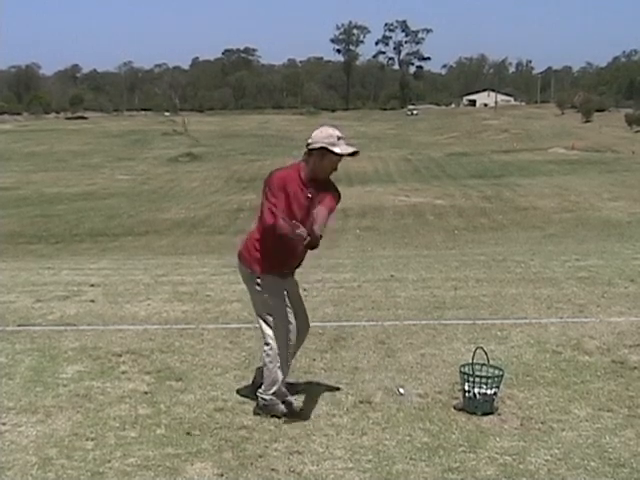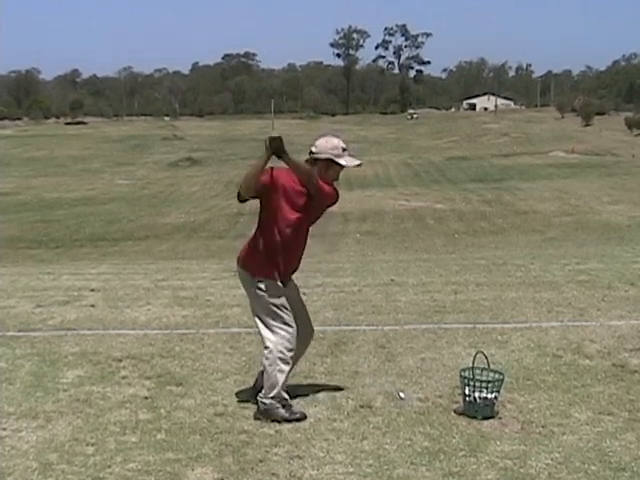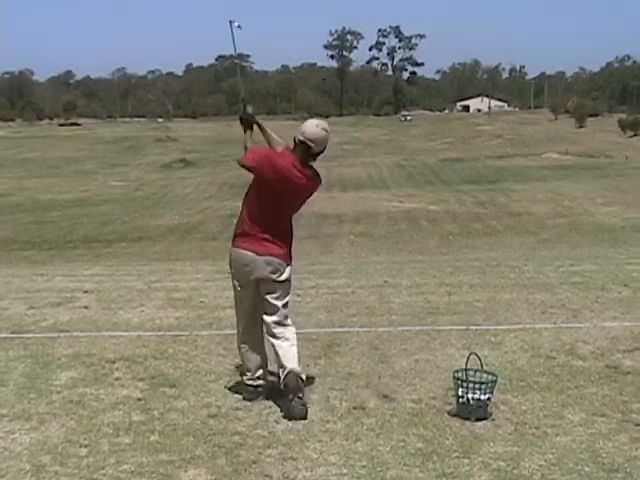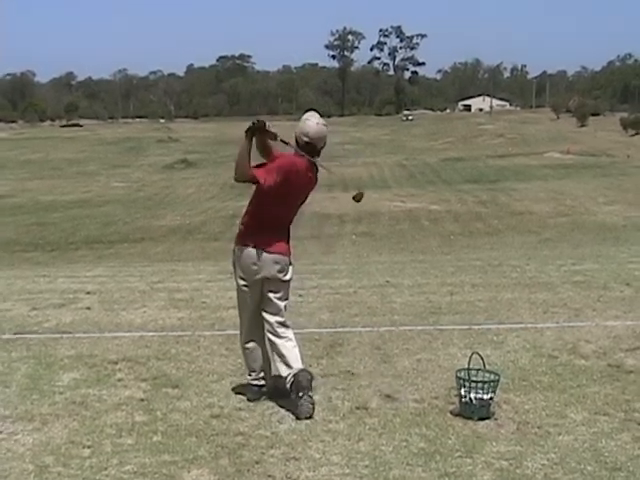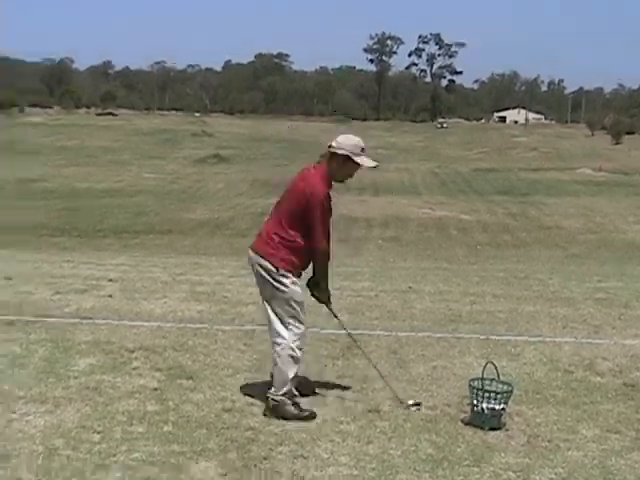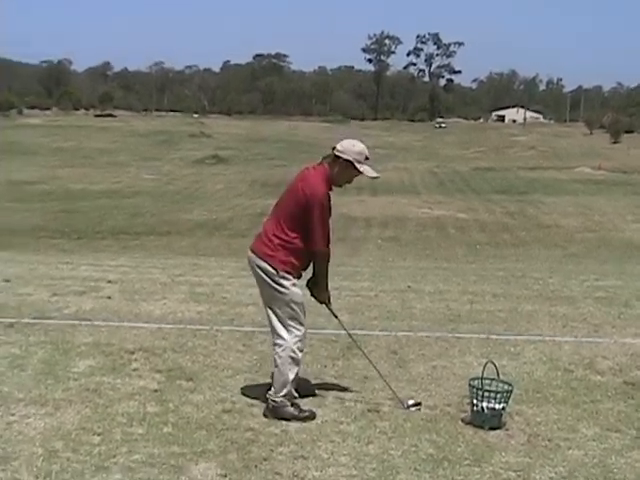
dt=0.5s
person 1, frame 1
left shoulder: (328, 189)
right shoulder: (280, 178)
left elbow: (321, 214)
right elbow: (273, 222)
left wrist: (315, 233)
right wrist: (294, 232)
left hip: (283, 269)
right hip: (260, 264)
left knee: (298, 327)
right knee: (281, 330)
left ankle: (265, 379)
right ankle: (269, 398)
person 1, frame 2
left shoulder: (329, 193)
right shoulder: (276, 176)
left elbow: (310, 184)
right elbow: (244, 192)
left wrist: (285, 157)
right wrist: (267, 157)
left hip: (281, 273)
right hip: (259, 271)
left knee: (303, 332)
right knee: (281, 335)
left ankle: (266, 383)
right ankle: (270, 402)
person 1, frame 3
left shoulder: (270, 160)
right shoulder: (311, 181)
left elbow: (245, 158)
left wrist: (251, 126)
right wrist: (259, 125)
left hip: (242, 253)
right hip: (275, 259)
left knee: (248, 324)
right knee: (280, 324)
left ankle: (254, 381)
right ankle: (290, 377)
person 1, frame 4
left shoulder: (290, 165)
right shoulder: (310, 172)
left elbow: (242, 175)
right elbow: (269, 158)
left wrist: (249, 137)
right wrist: (261, 137)
left hip: (250, 251)
right hip: (278, 255)
left knee: (250, 323)
right knee: (277, 323)
left ankle: (257, 381)
right ankle: (295, 376)
person 1, frame 5
left shoulder: (312, 175)
right shoulder: (318, 190)
right elbow: (320, 245)
right wrist: (322, 285)
left hip: (265, 254)
right hip: (277, 263)
left knee: (288, 327)
right knee: (291, 330)
left ankle: (284, 384)
right ankle: (281, 399)
person 1, frame 6
left shoulder: (311, 174)
right shoulder: (318, 191)
right elbow: (320, 247)
left wrist: (316, 279)
right wrist: (322, 286)
left hip: (264, 254)
right hip: (275, 264)
left knee: (286, 328)
right knee: (292, 333)
left ankle: (283, 381)
right ankle: (280, 400)
